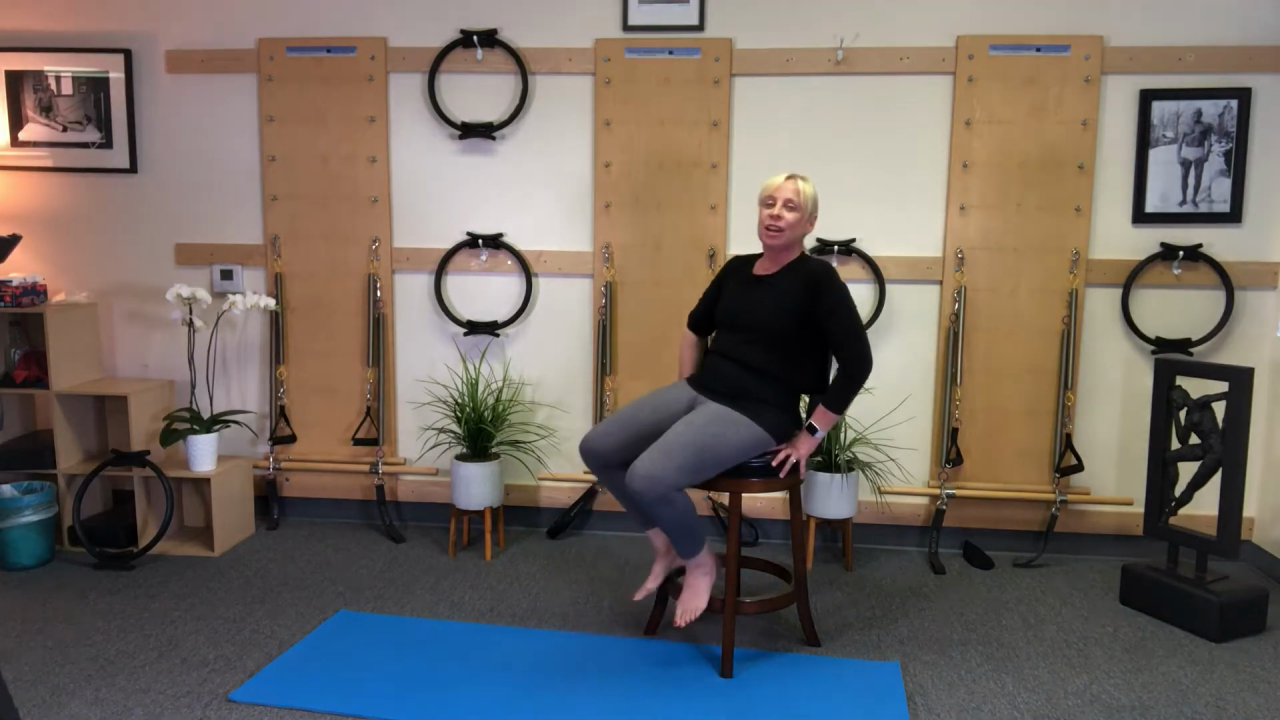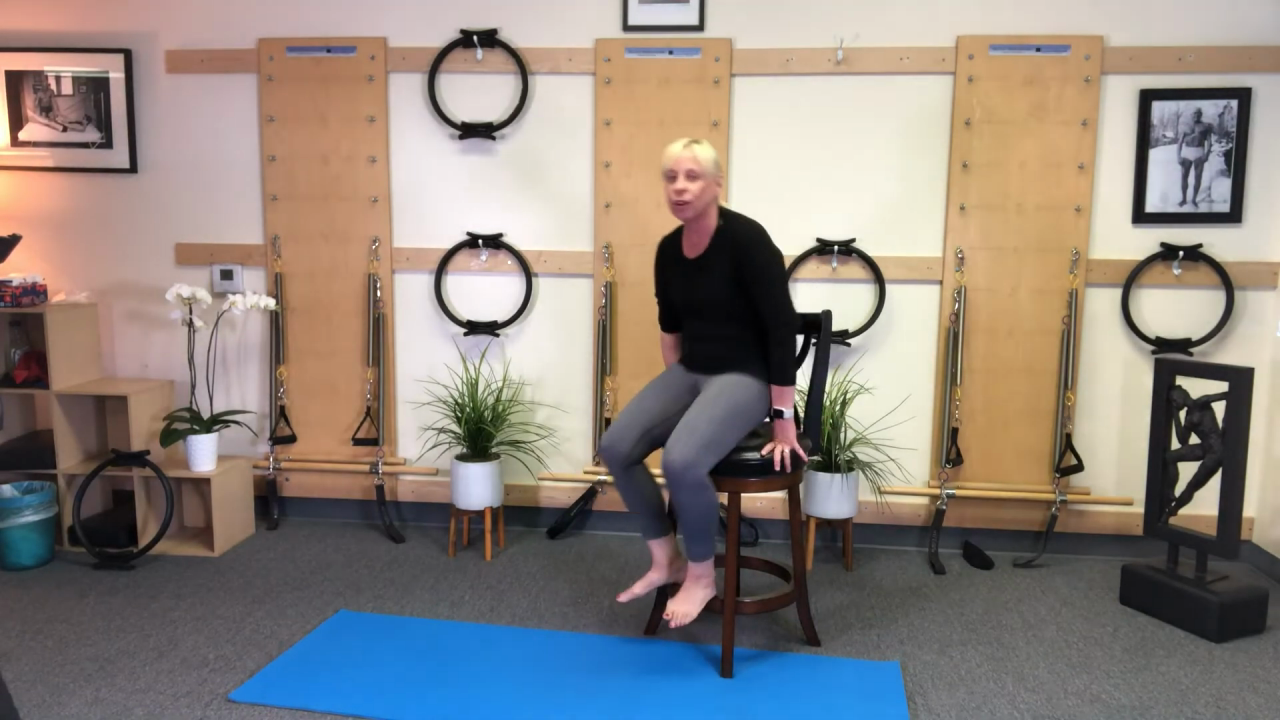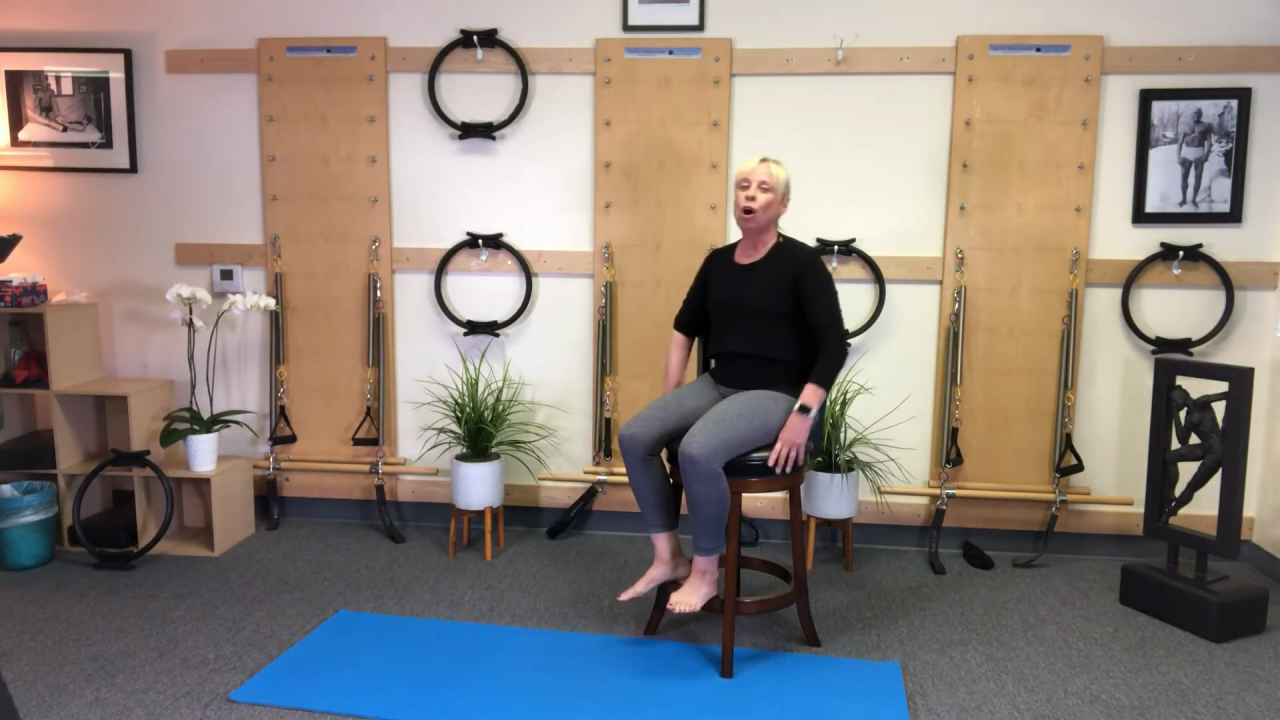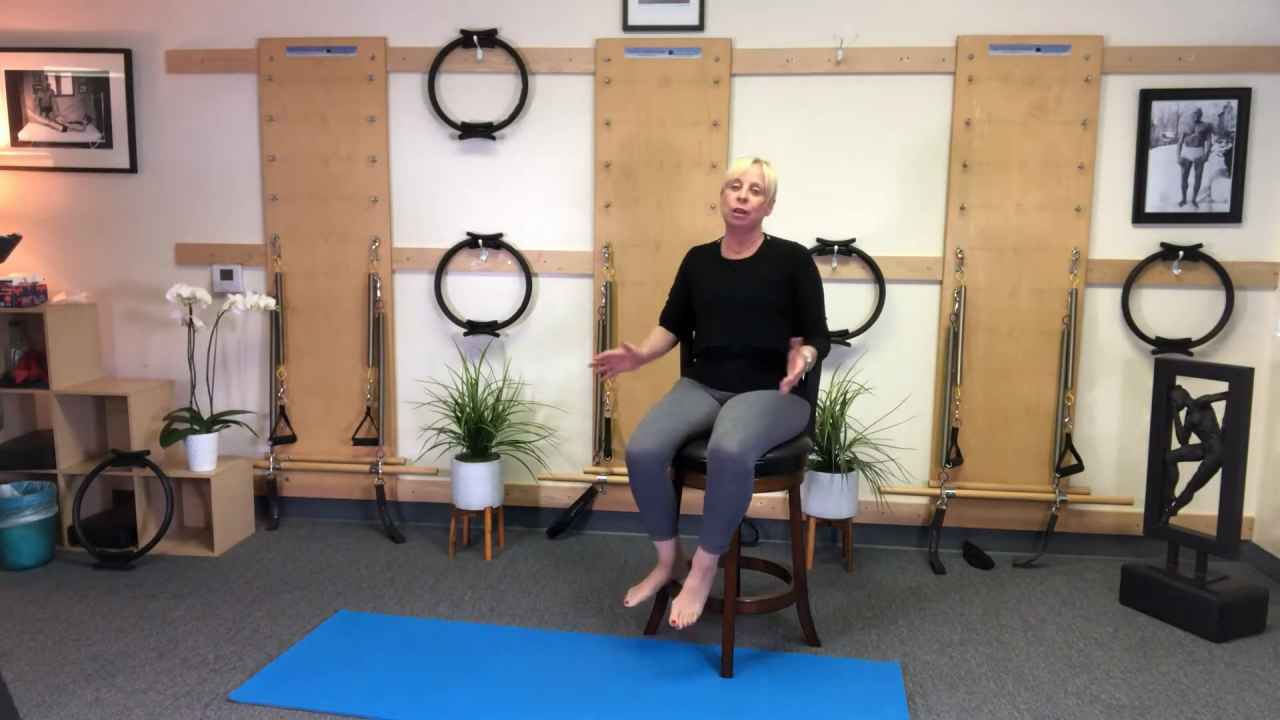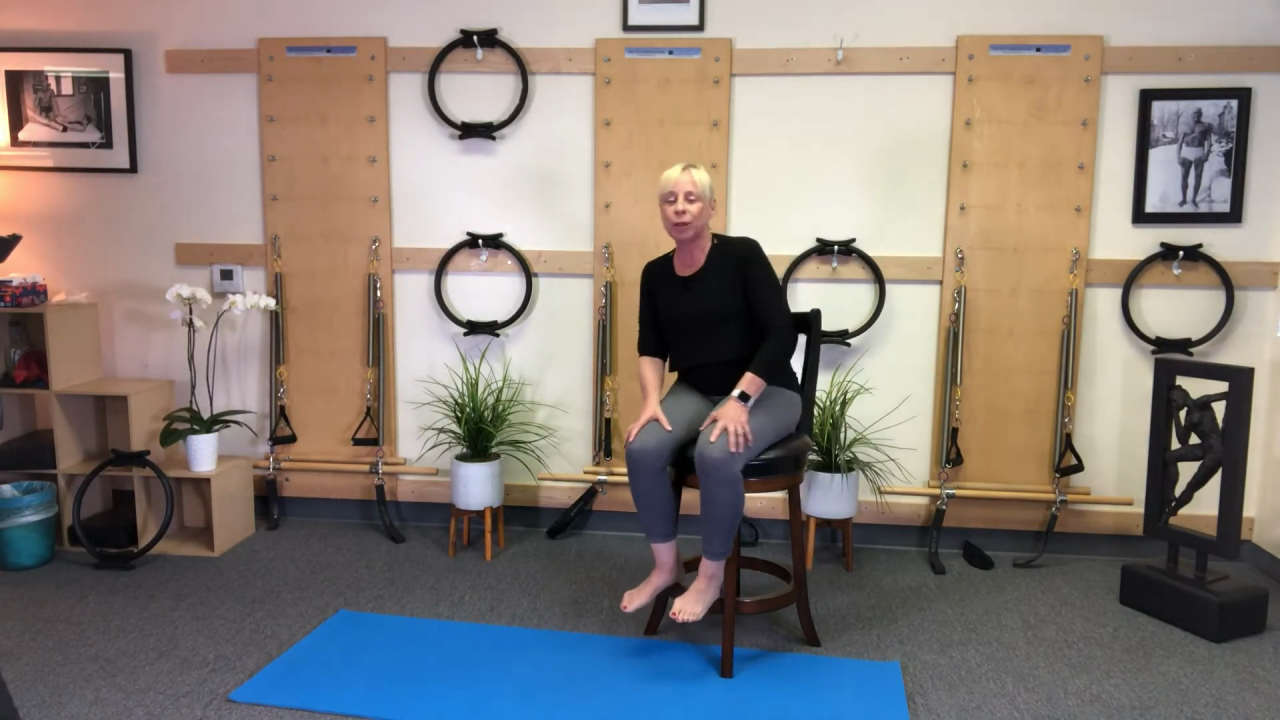
dt=1s
person 1, frame 1
left shoulder: (818, 278)
right shoulder: (736, 269)
left elbow: (857, 362)
right elbow: (695, 329)
left wrist: (811, 435)
right wrist: (683, 388)
left hip: (754, 413)
right hip: (699, 391)
left knee: (647, 478)
right knee: (596, 450)
left ankle: (701, 566)
right ankle: (668, 547)
person 1, frame 2
left shoulder: (745, 237)
right shoulder: (668, 248)
left elbow: (781, 327)
left wrist: (782, 417)
right wrist: (671, 399)
left hip: (747, 374)
right hip: (692, 371)
left knee: (683, 460)
right knee: (617, 447)
left ankle: (702, 577)
right ankle: (666, 561)
person 1, frame 3
left shoulder: (802, 262)
right shoulder: (717, 262)
left elbow: (833, 347)
right elbow: (685, 328)
left wrist: (803, 415)
right wrist: (670, 399)
left hip: (777, 395)
right hip: (719, 384)
left knee: (697, 451)
right knee: (634, 436)
left ankle: (705, 572)
right ankle: (668, 558)
person 1, frame 4
left shoulder: (792, 259)
right shoulder: (699, 260)
left elbow: (818, 335)
right elbow: (674, 324)
left wrist: (803, 358)
right wrist: (639, 352)
left hip: (770, 391)
right hip: (703, 385)
left knee: (729, 452)
right knee: (642, 452)
left ankle: (703, 569)
right ankle: (668, 559)
person 1, frame 5
left shoulder: (743, 255)
right shoulder: (655, 274)
left elbow: (781, 335)
right elbow: (652, 349)
left wrist: (739, 400)
right wrist: (652, 401)
left hip: (765, 390)
right hip: (696, 390)
left knee: (716, 454)
right knee: (642, 448)
left ankle: (712, 576)
right ankle: (666, 566)
